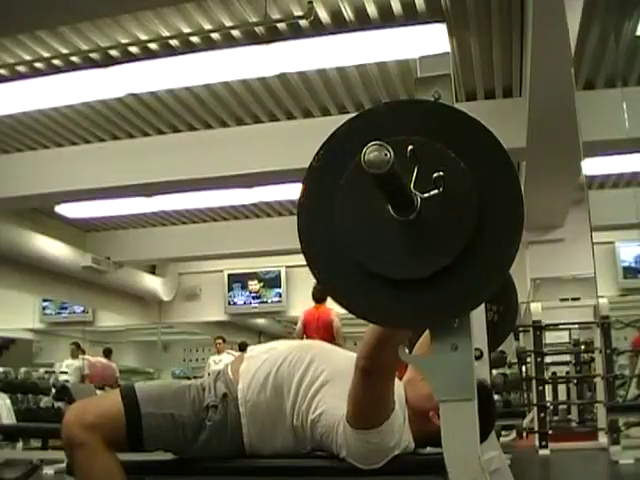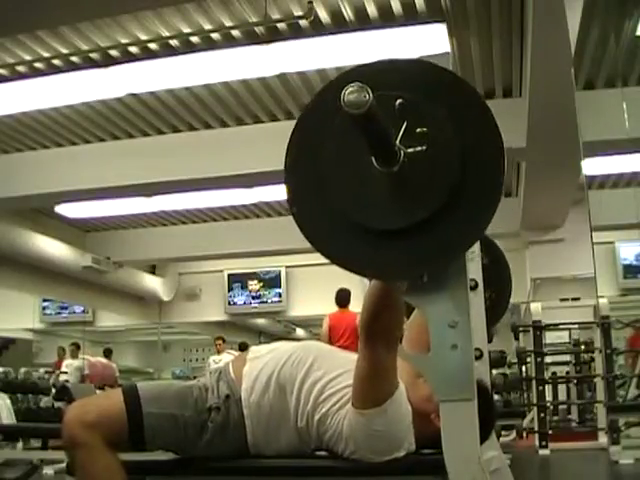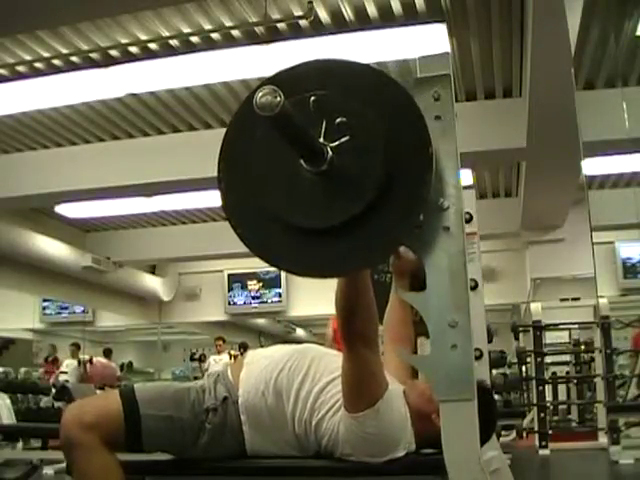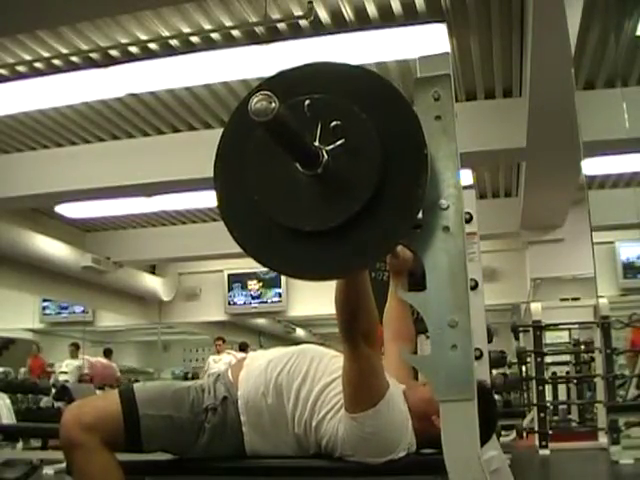
dt=1s
person 1, frame 1
left shoulder: (381, 436)
right shoulder: (401, 402)
left elbow: (372, 361)
right elbow: (426, 353)
right hip: (228, 393)
left knee: (82, 423)
person 1, frame 2
left shoulder: (386, 430)
right shoulder: (403, 396)
left elbow: (378, 336)
right elbow: (411, 342)
right hip: (231, 390)
left knee: (83, 422)
person 1, frame 3
left shoulder: (382, 430)
right shoulder: (398, 403)
left elbow: (360, 336)
right elbow: (395, 340)
right wrist: (402, 278)
right hip: (230, 394)
left knee: (81, 423)
person 1, frame 4
left shoulder: (383, 432)
right shoulder: (398, 404)
left elbow: (361, 337)
right elbow: (395, 344)
right wrist: (399, 277)
right hip: (230, 395)
left knee: (80, 423)
